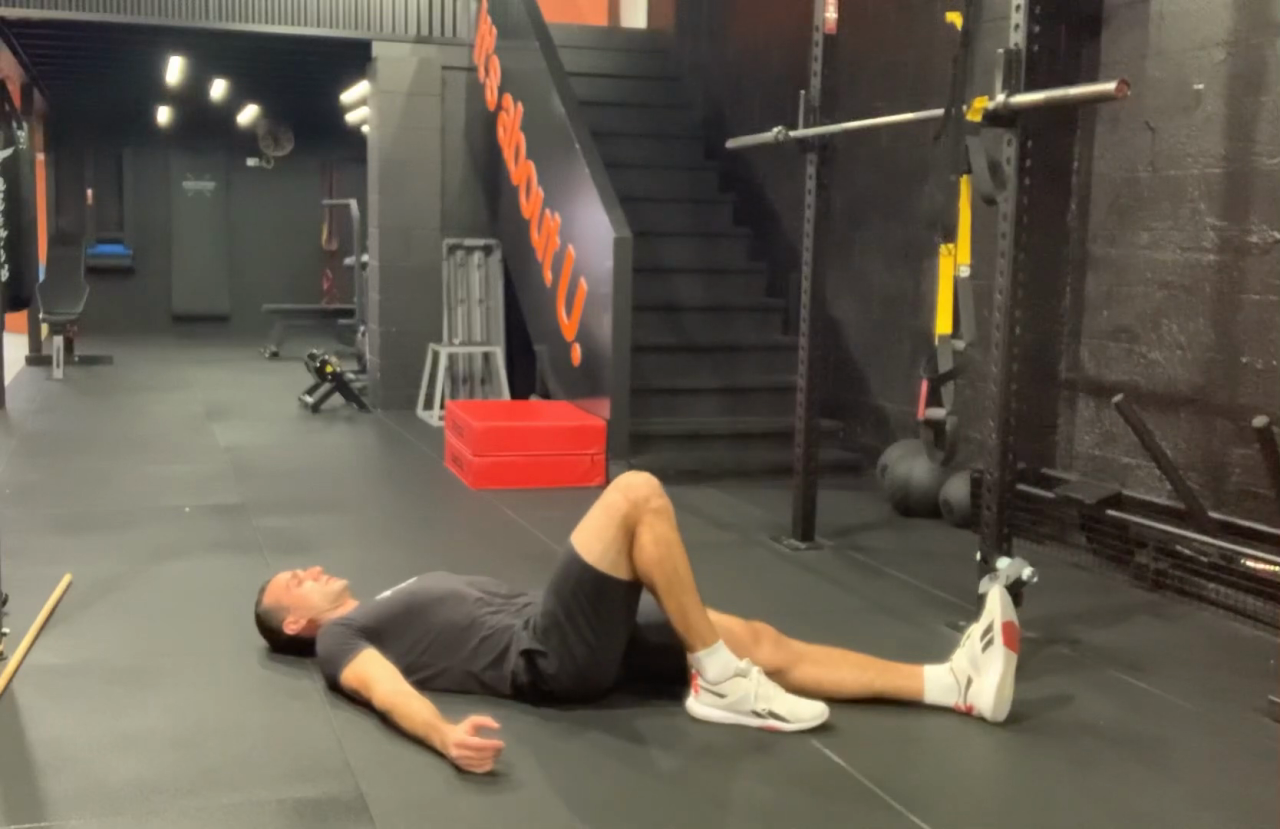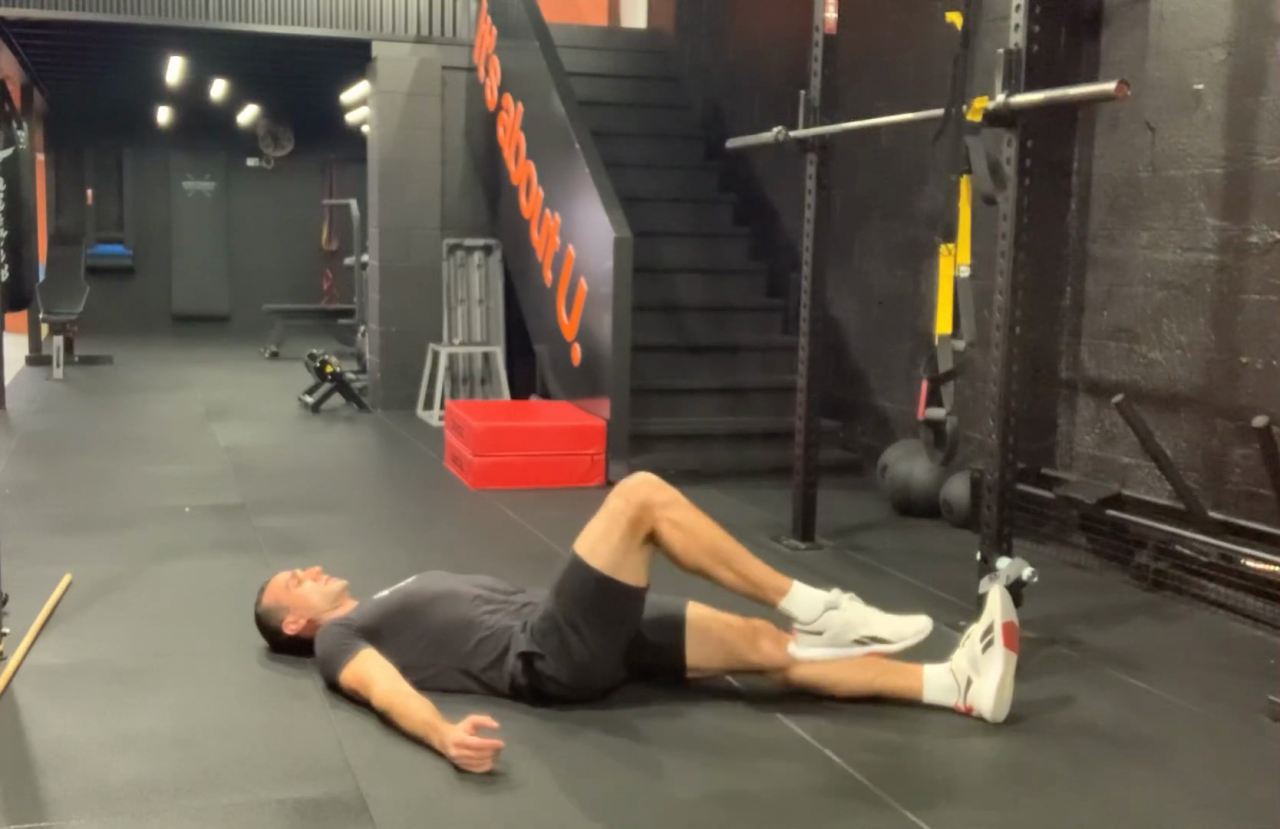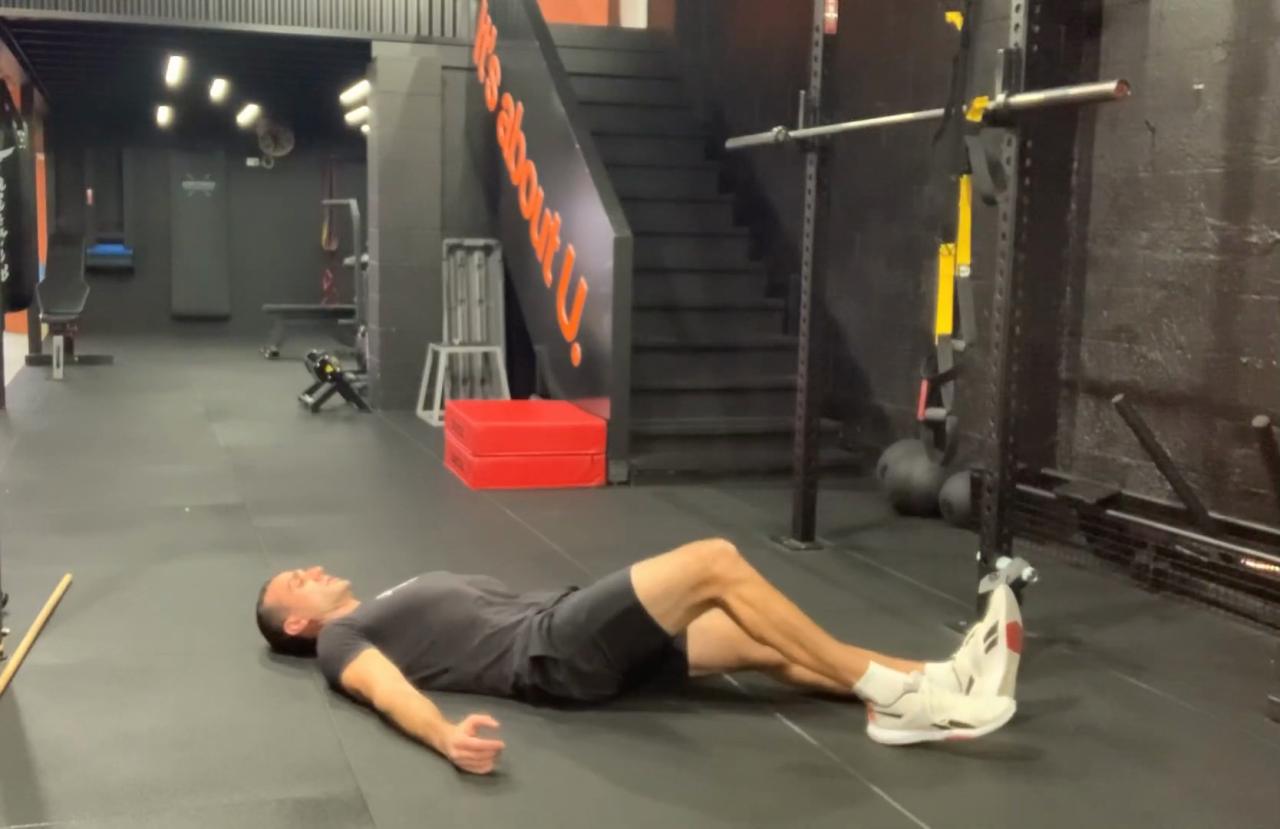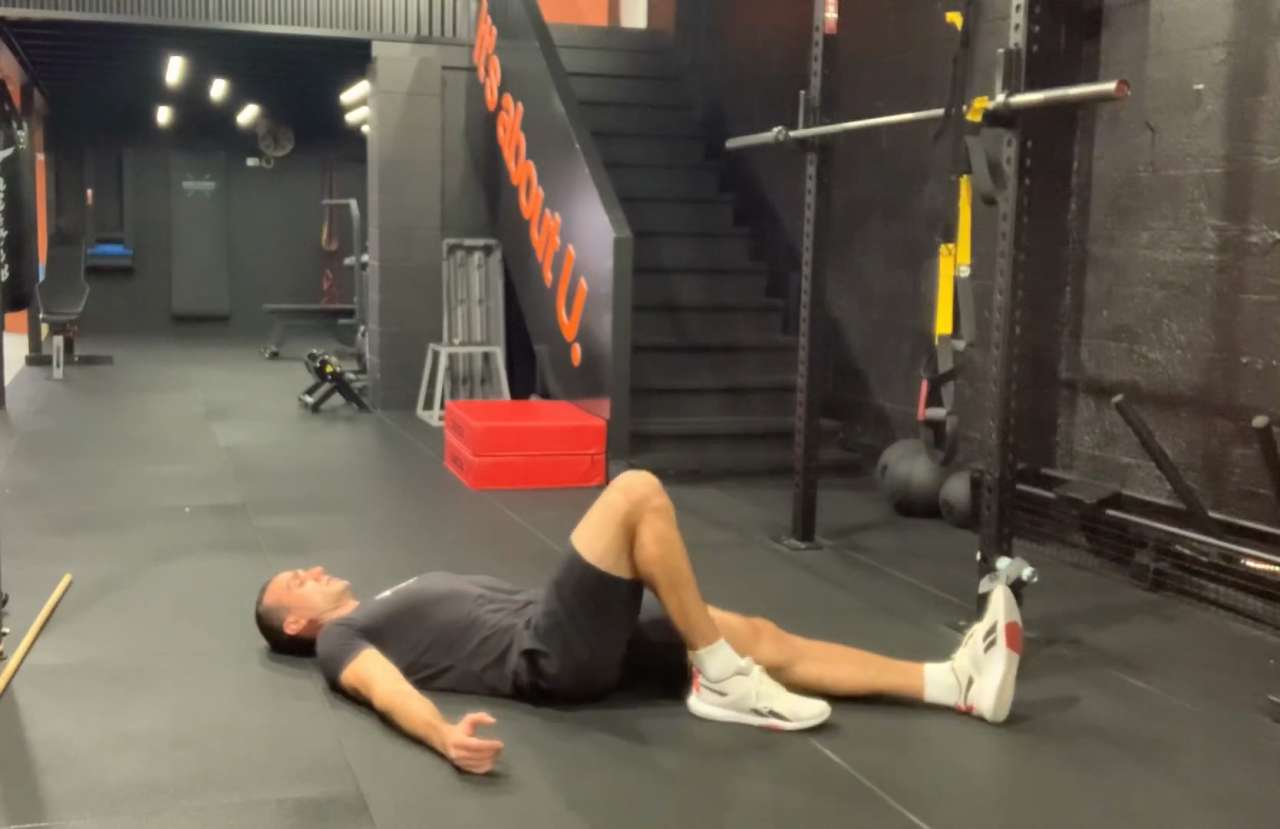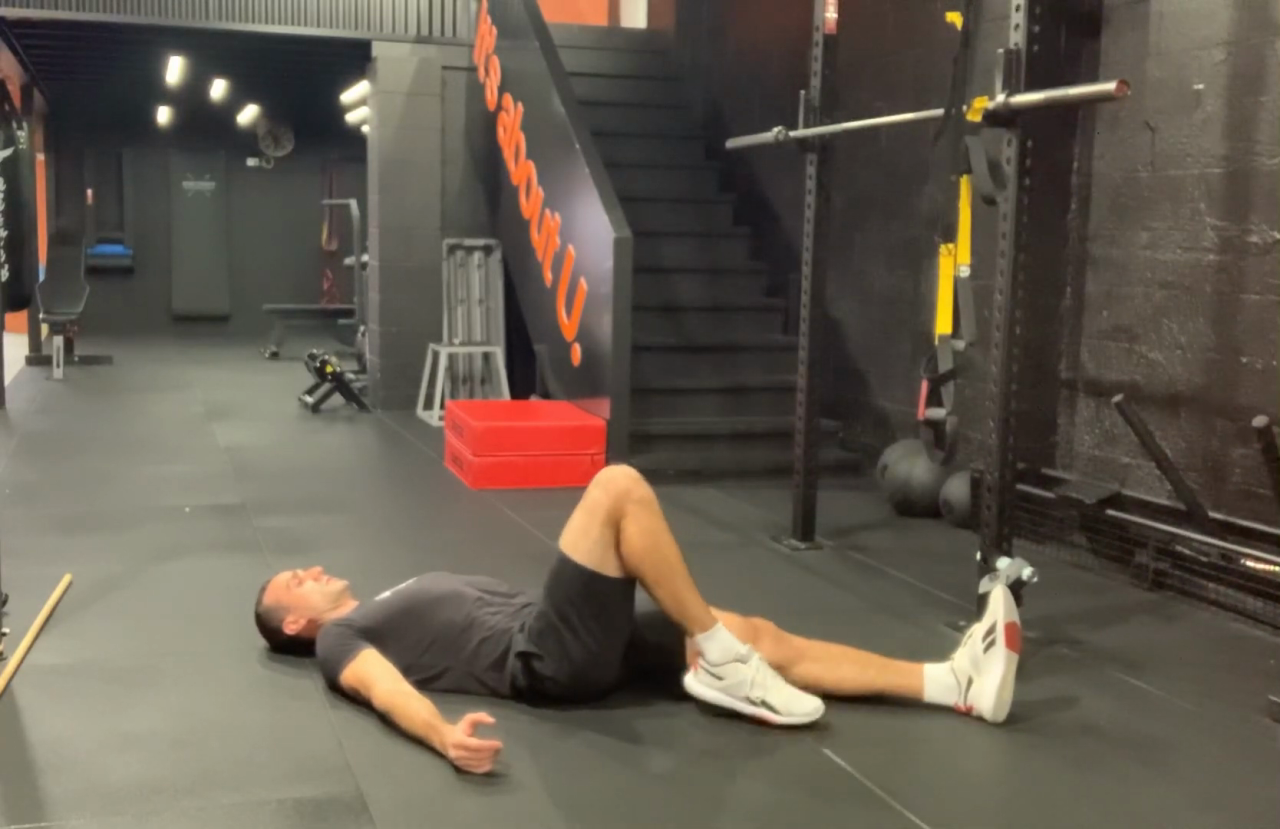
dt=1s
person 1, frame 1
left shoulder: (390, 606)
right shoulder: (341, 641)
right elbow: (385, 689)
right wrist: (445, 734)
left hip: (574, 635)
right hip: (549, 657)
left knee: (759, 641)
right knee: (637, 492)
left ankle: (958, 685)
right ankle: (721, 684)
person 1, frame 2
left shoulder: (390, 603)
right shoulder: (339, 640)
right elbow: (385, 688)
right wrist: (444, 734)
left hip: (574, 633)
right hip: (551, 656)
left knee: (759, 642)
right knee: (642, 493)
left ankle: (957, 684)
right ankle: (815, 615)
person 1, frame 3
left shoulder: (388, 609)
right shoulder: (342, 641)
right elbow: (387, 691)
right wrist: (445, 734)
left hip: (566, 619)
right hip: (556, 655)
left knee: (761, 646)
right knee: (715, 561)
left ankle: (944, 677)
right ankle: (894, 698)
person 1, frame 4
left shoulder: (391, 605)
right shoulder: (341, 641)
right elbow: (386, 689)
right wrist: (443, 734)
left hip: (576, 635)
right hip: (551, 655)
left knee: (758, 635)
right knee: (637, 489)
left ankle: (957, 683)
right ankle: (723, 682)
person 1, frame 5
left shoulder: (394, 605)
right shoulder: (340, 640)
right elbow: (387, 689)
right wrist: (443, 733)
left hip: (576, 638)
right hip: (549, 657)
left knee: (763, 637)
right knee: (619, 484)
left ankle: (957, 684)
right ankle: (719, 661)
